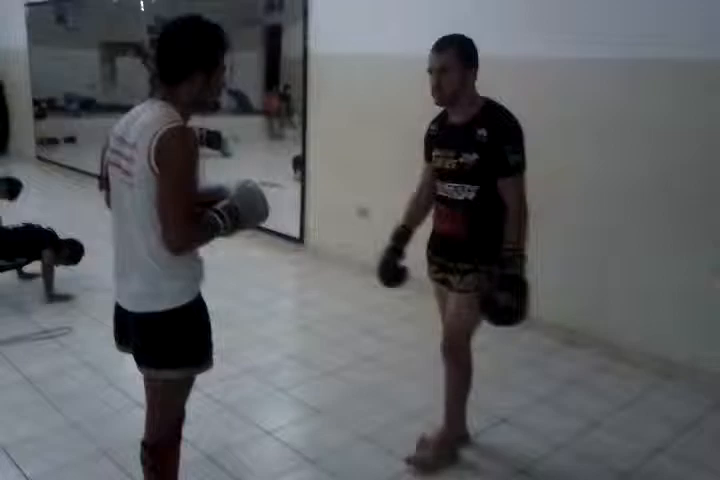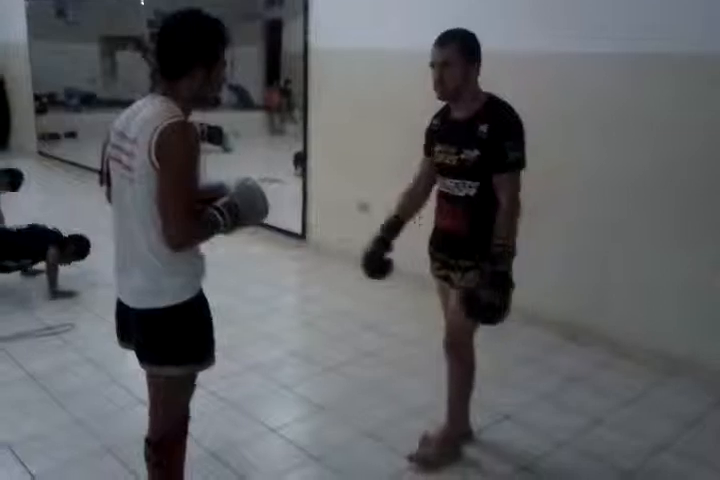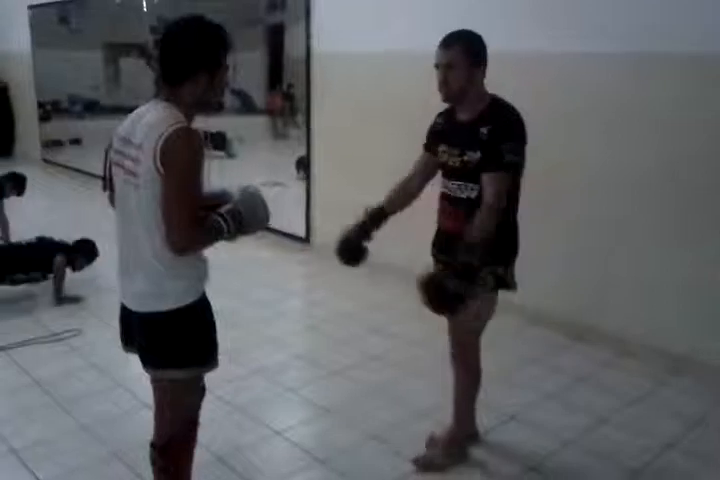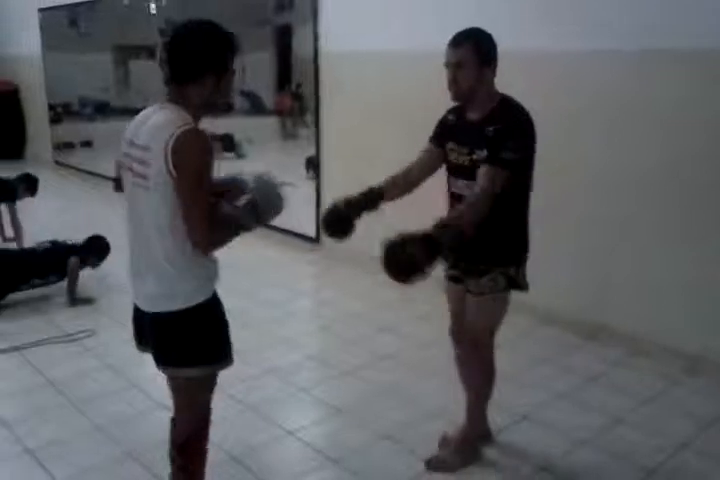
dt=0.1s
person 1, frame 1
left shoulder: (129, 122)
right shoulder: (175, 137)
right elbow: (178, 238)
left wrist: (196, 200)
right wrist: (227, 216)
left hip: (134, 298)
right hip: (168, 307)
left knee: (164, 412)
right knee: (165, 422)
person 1, frame 2
left shoulder: (130, 117)
right shoulder: (176, 132)
right elbow: (178, 234)
right wrist: (227, 213)
left hip: (136, 294)
right hip: (170, 303)
left knee: (167, 408)
right knee: (170, 418)
person 1, frame 3
left shoulder: (134, 122)
right shoulder: (180, 138)
right elbow: (182, 240)
right wrist: (229, 221)
left hip: (138, 299)
right hip: (174, 306)
left knee: (174, 410)
right knee: (177, 422)
person 1, frame 4
left shoulder: (140, 124)
right shoulder: (189, 139)
right elbow: (204, 238)
left wrist: (210, 193)
right wrist: (246, 212)
left hip: (151, 299)
right hip: (185, 306)
left knee: (189, 408)
right knee: (193, 418)
person 2, frame 1
left shoulder: (499, 127)
right shoulder: (438, 127)
left elbow: (514, 205)
left wrist: (512, 268)
right wrist: (399, 240)
left hip: (480, 258)
right hip: (442, 251)
left knee: (454, 343)
right knee: (454, 341)
left ankle: (448, 438)
right ankle: (456, 426)
person 2, frame 2
left shoulder: (500, 123)
right shoulder: (439, 122)
left elbow: (508, 202)
right elbow: (422, 182)
left wrist: (500, 266)
right wrist: (388, 232)
left hip: (478, 255)
right hip: (444, 247)
left knee: (456, 340)
right knee: (456, 338)
left ankle: (450, 437)
right ankle: (459, 423)
person 2, frame 3
left shoulder: (503, 124)
right shoulder: (444, 122)
left elbow: (494, 202)
right elbow: (416, 181)
left wrist: (470, 261)
right wrist: (372, 220)
left hip: (486, 256)
right hip: (450, 251)
left knee: (464, 342)
right knee: (458, 339)
left ankle: (459, 437)
right ankle: (466, 423)
person 2, frame 4
left shoulder: (512, 124)
right shoulder: (453, 120)
left elbow: (482, 197)
right elbow: (416, 172)
left wrist: (432, 238)
right wrist: (366, 199)
left hip: (494, 255)
right hip: (458, 246)
left knee: (477, 342)
right knee: (461, 337)
left ankle: (470, 438)
right ankle: (477, 422)
